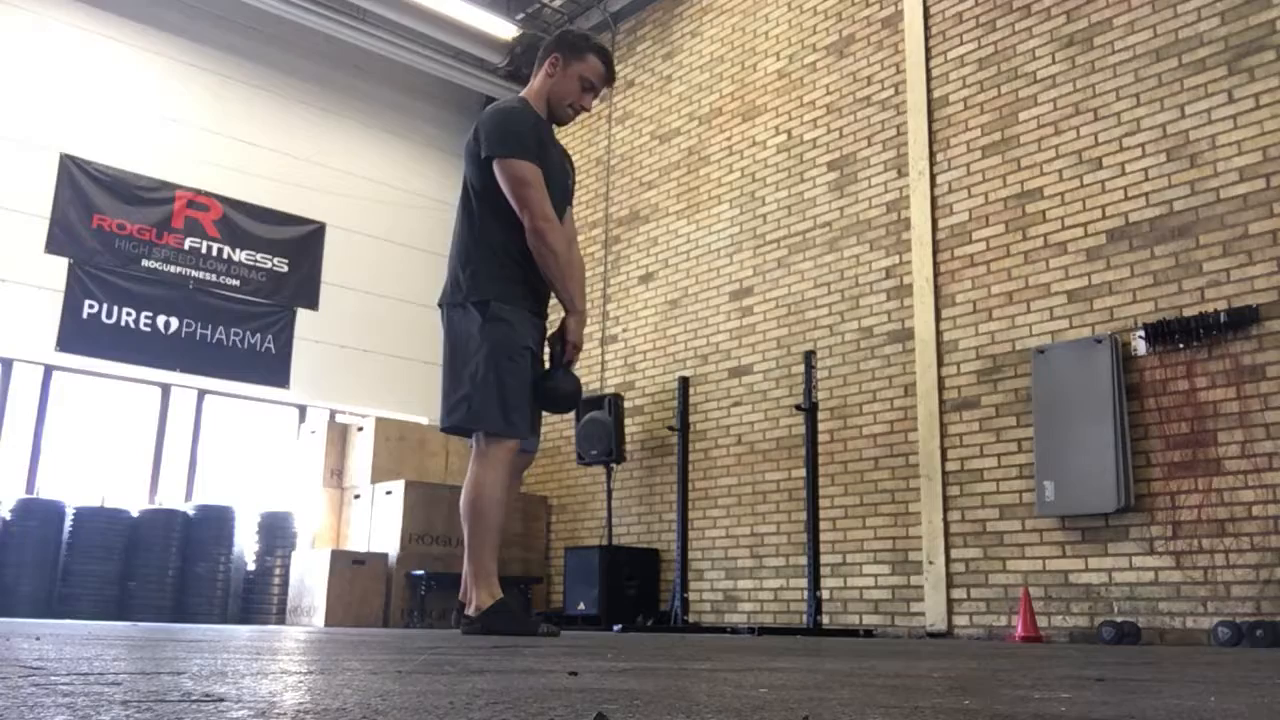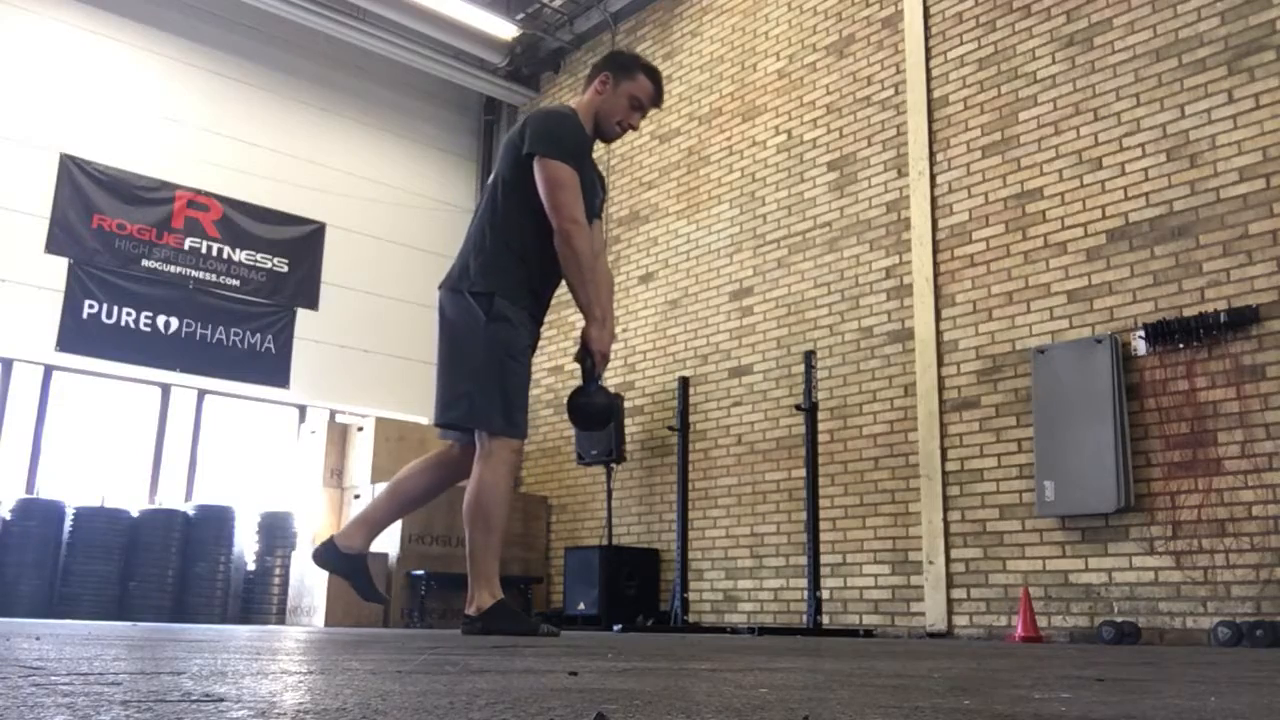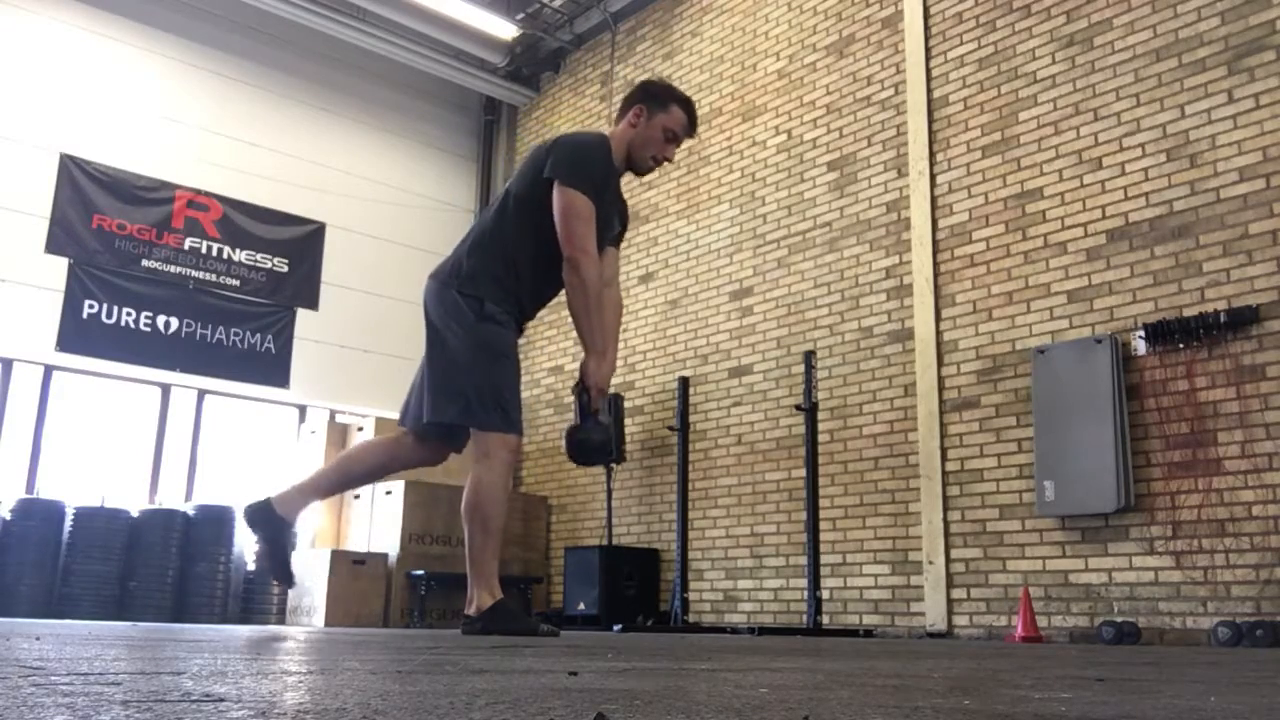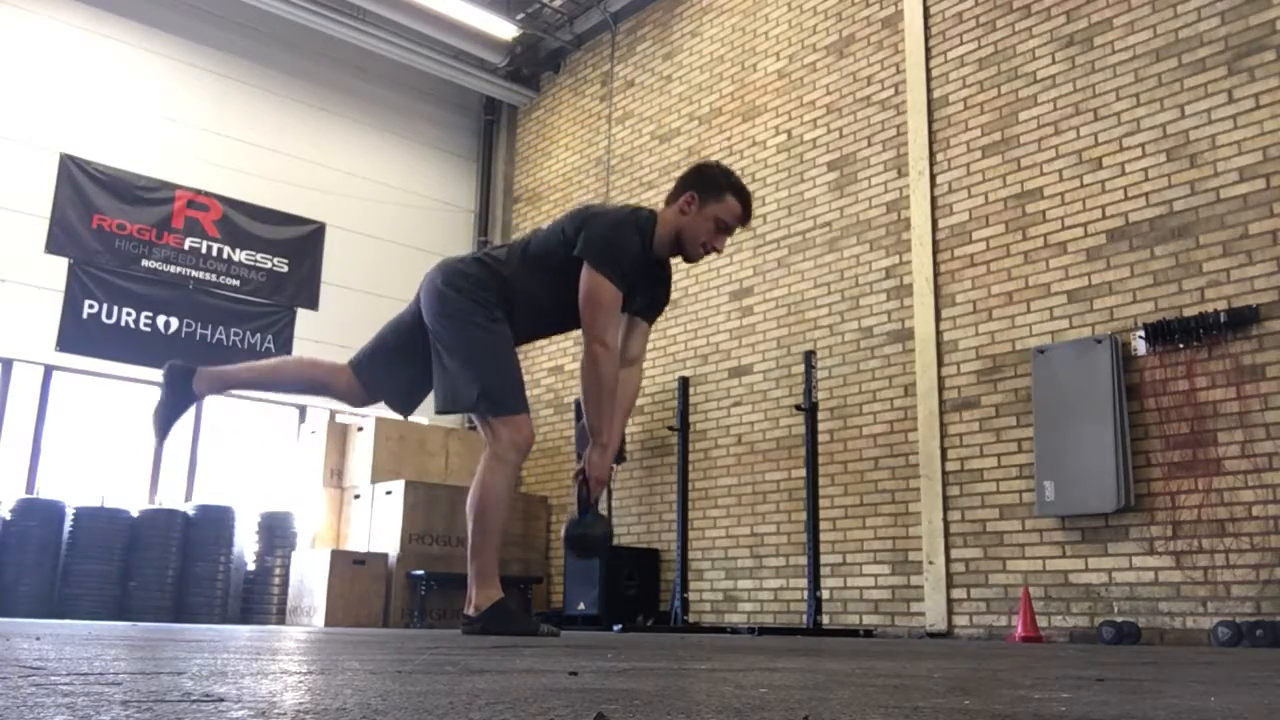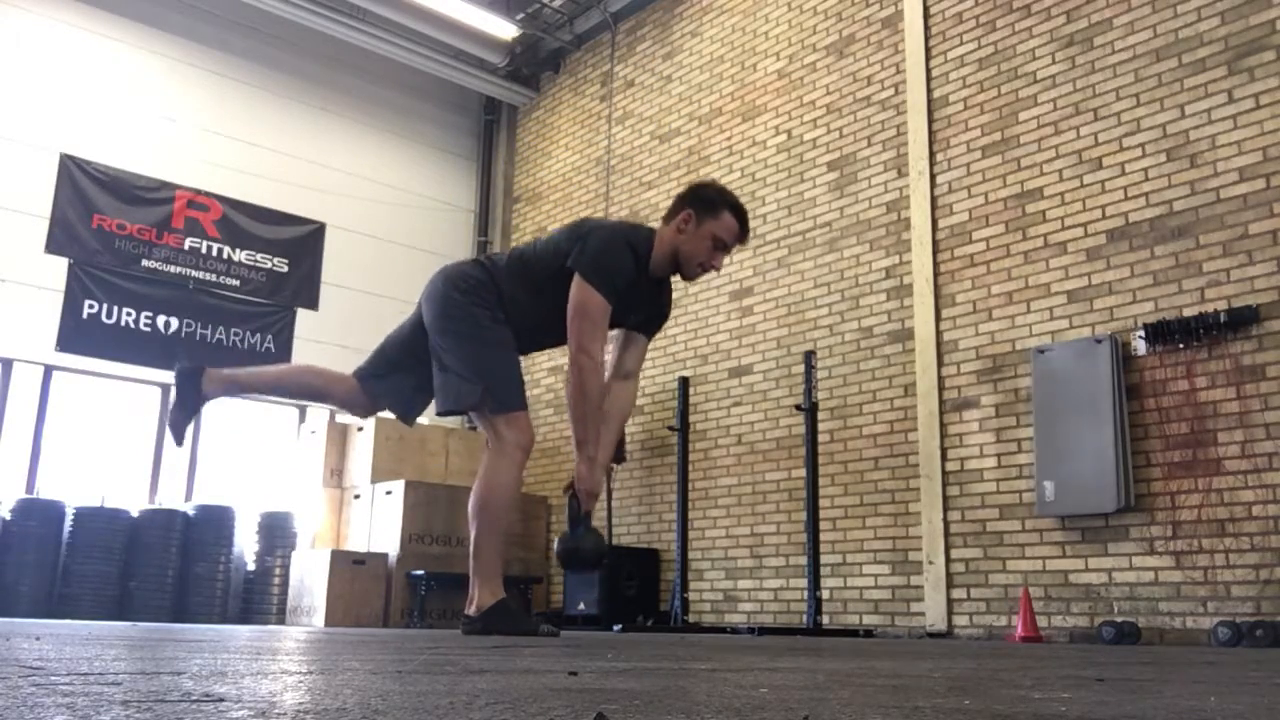
dt=1s
person 1, frame 1
left shoulder: (554, 153)
right shoulder: (507, 122)
left elbow: (566, 241)
right elbow: (539, 227)
left wrist: (574, 313)
right wrist: (573, 312)
left hip: (515, 312)
right hip: (491, 304)
left knee: (512, 450)
right knee: (499, 445)
left ankle: (475, 592)
right ankle: (484, 602)
person 1, frame 2
left shoulder: (590, 173)
right shoulder: (553, 127)
left elbow: (595, 258)
right elbow: (568, 231)
left wrist: (605, 328)
right wrist: (594, 323)
left hip: (501, 308)
right hip: (488, 299)
left knee: (471, 449)
right knee: (500, 445)
left ankle: (349, 542)
right ankle: (484, 603)
person 1, frame 3
left shoulder: (614, 204)
right shoulder: (579, 153)
left elbow: (606, 287)
right elbow: (577, 262)
left wrist: (607, 363)
right wrist: (595, 358)
left hip: (478, 306)
right hip: (472, 296)
left knee: (426, 443)
right knee: (499, 443)
left ankle: (279, 507)
right ankle: (485, 603)
person 1, frame 4
left shoulder: (656, 279)
right shoulder: (617, 233)
left elbow: (628, 365)
right elbow: (598, 348)
left wrist: (609, 448)
right wrist: (598, 448)
left hip: (456, 302)
right hip: (464, 294)
left knee: (352, 386)
right knee: (512, 437)
left ankle: (197, 379)
right ankle: (483, 603)
person 1, frame 5
left shoulder: (655, 297)
right shoulder: (612, 247)
left elbow: (621, 381)
right elbow: (584, 358)
left wrist: (598, 465)
right wrist: (584, 460)
left hip: (461, 309)
right hip: (466, 298)
left knee: (358, 395)
right knee: (512, 440)
left ankle: (208, 384)
right ankle: (485, 602)
